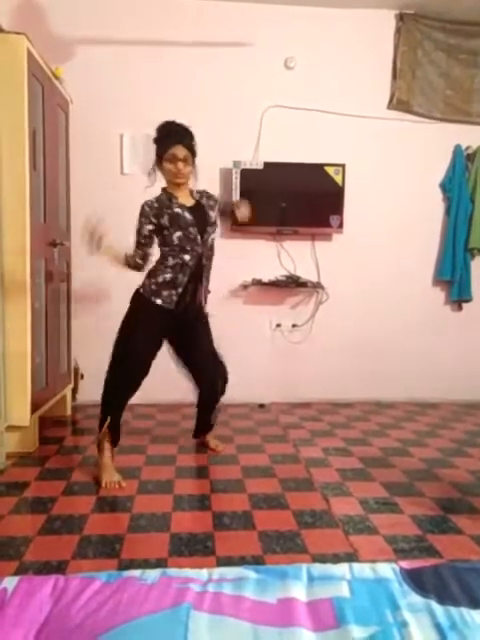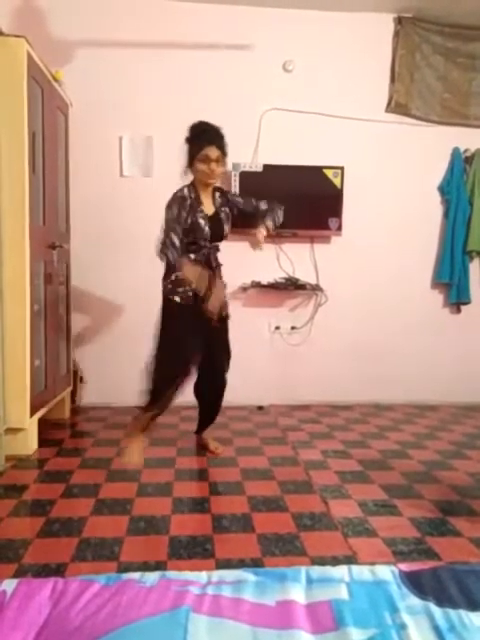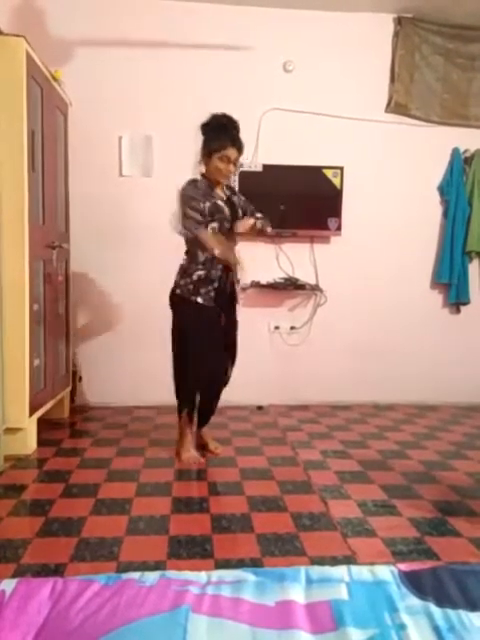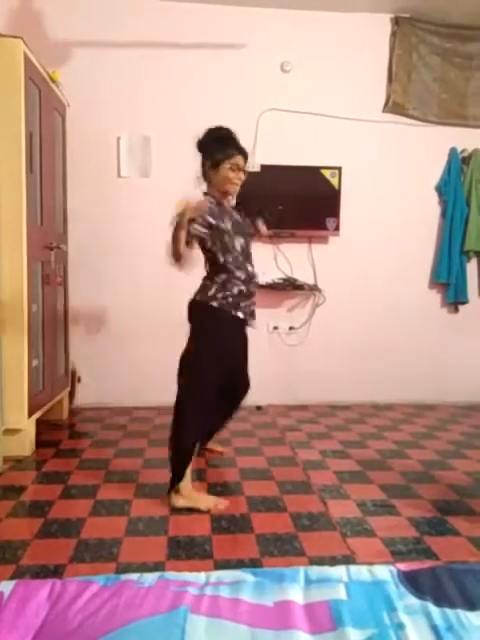
dt=0.4s
person 1, frame 1
left shoulder: (204, 199)
right shoulder: (155, 208)
right elbow: (139, 260)
left wrist: (238, 209)
right wrist: (106, 250)
left hip: (192, 305)
right hip: (156, 300)
left knee: (213, 375)
right knee: (127, 373)
left ankle: (203, 432)
right ankle: (105, 455)
person 1, frame 2
left shoulder: (227, 200)
right shoulder: (182, 201)
left elbow: (272, 210)
right elbow: (169, 251)
left wrist: (262, 229)
right wrist: (205, 284)
left hip: (212, 292)
right hip: (181, 295)
left knee: (216, 369)
right knee: (175, 367)
left ankle: (202, 433)
right ankle: (138, 432)
person 1, frame 3
left shoulder: (229, 193)
right shoulder: (195, 189)
left elbow: (262, 222)
right elbow: (190, 224)
left wrist: (251, 223)
right wrist: (226, 250)
left hip: (222, 292)
right hip: (194, 292)
left knee: (220, 367)
right knee: (196, 367)
left ankle: (199, 429)
right ankle: (184, 435)
person 1, frame 4
left shoulder: (226, 207)
right shoulder: (205, 208)
right elbow: (179, 255)
left wrist: (252, 228)
right wrist: (181, 224)
left hip: (231, 310)
right hip: (218, 311)
left knee: (234, 384)
right knee: (201, 390)
left ankle: (200, 438)
right ankle: (182, 488)
